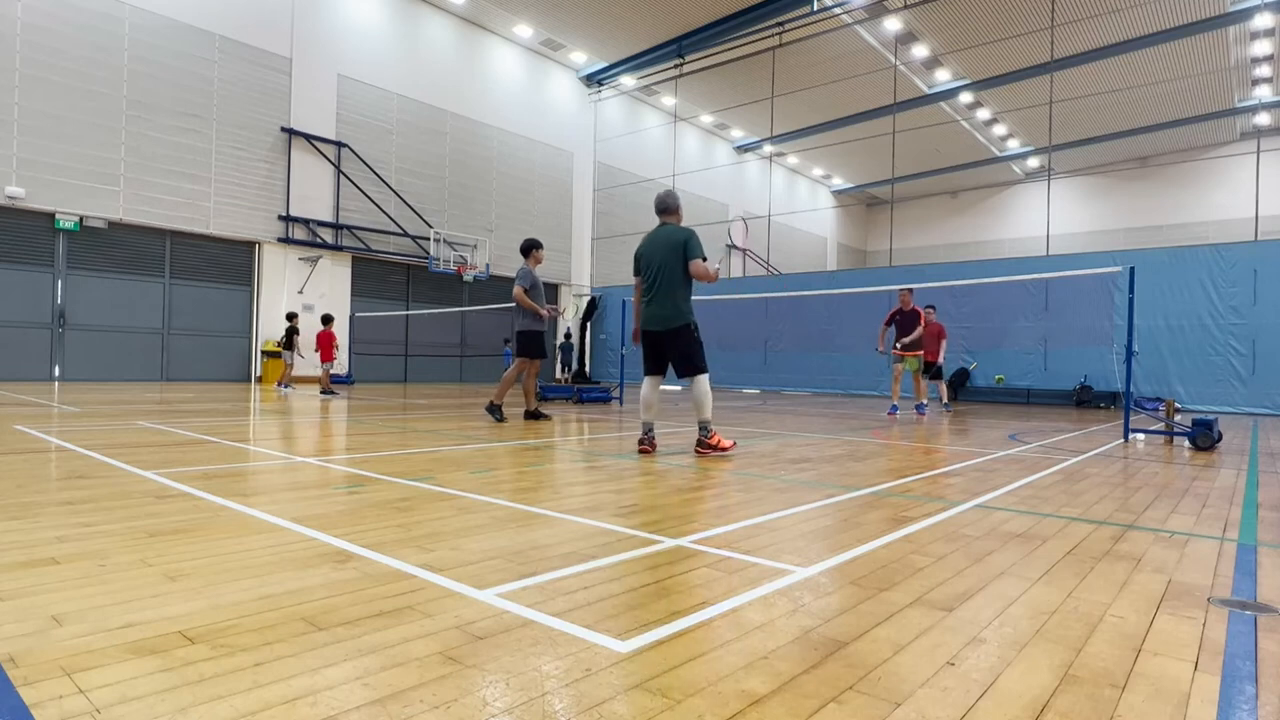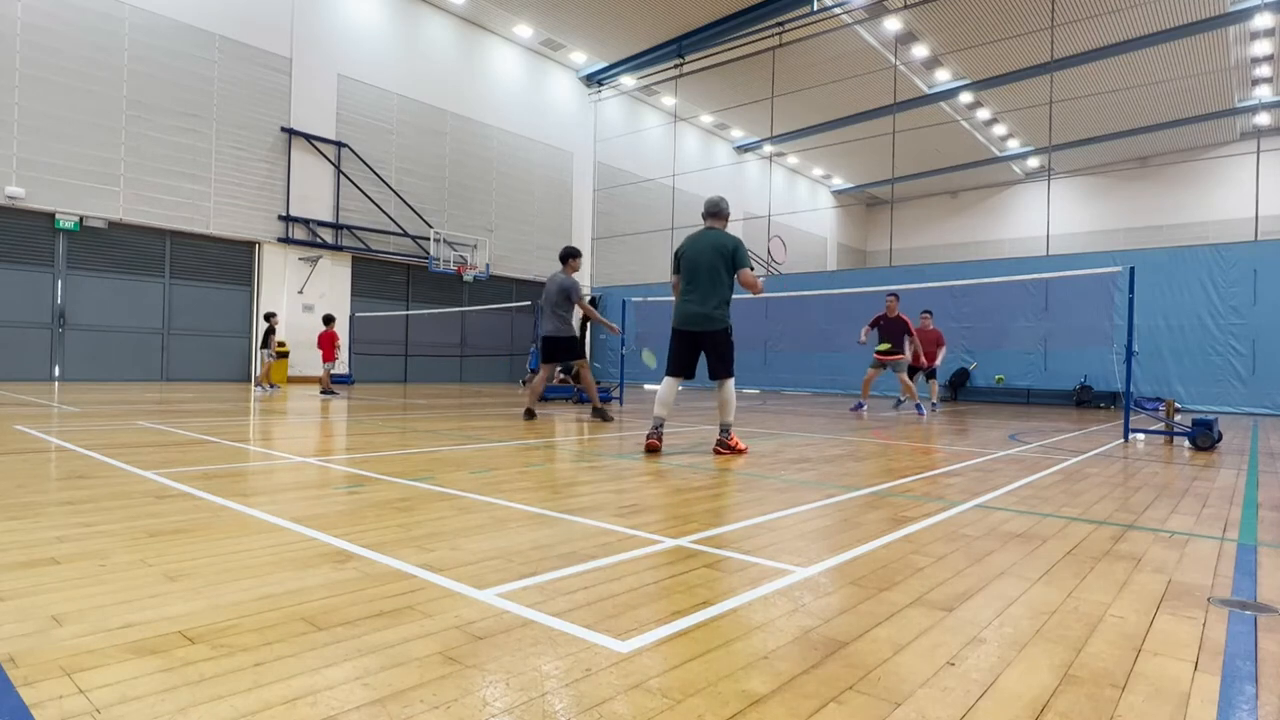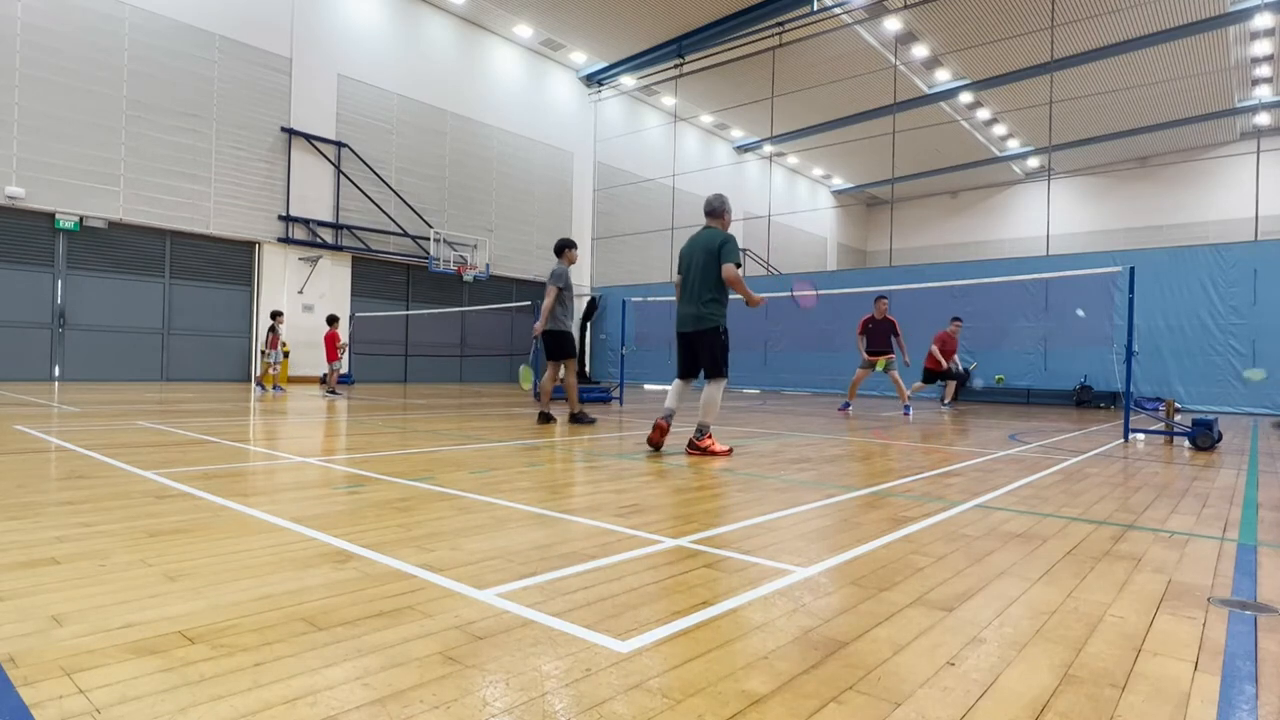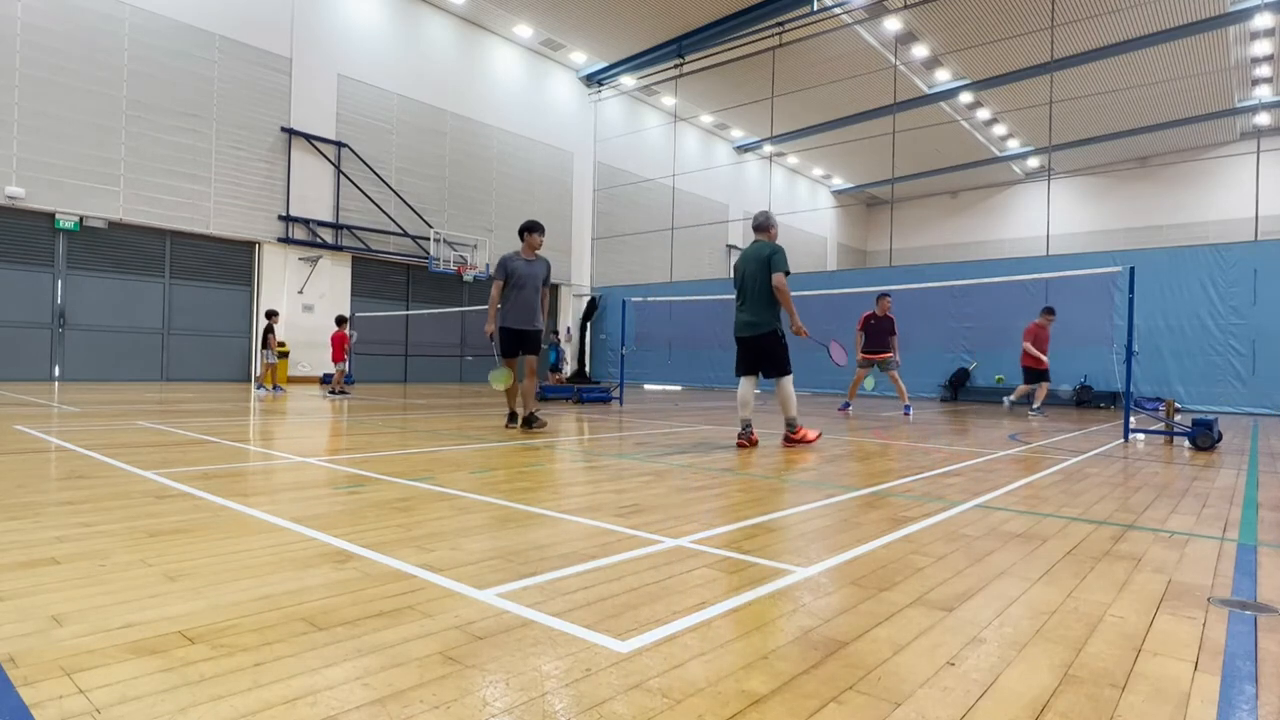
dt=1s
person 1, frame 1
left shoulder: (644, 243)
right shoulder: (686, 236)
left elbow: (638, 286)
right elbow: (697, 271)
left wrist: (637, 322)
right wrist: (712, 274)
left hip: (650, 321)
right hip: (679, 319)
left knee: (652, 377)
right knee: (698, 374)
left ankle: (646, 436)
right ankle: (706, 436)
person 1, frame 2
left shoulder: (686, 243)
right shoulder: (733, 243)
right elbow: (746, 280)
right wrist: (758, 286)
left hip: (683, 321)
right hip: (716, 322)
left knee: (672, 376)
right knee: (725, 378)
left ankle: (655, 431)
right ankle: (725, 437)
person 1, frame 3
left shoulder: (689, 243)
right shoulder: (725, 239)
right elbow: (729, 275)
right wrist: (749, 296)
left hip: (685, 320)
right hip: (710, 320)
left knee: (684, 377)
right knee: (716, 378)
left ankle: (663, 420)
right ankle: (700, 438)
person 1, frame 4
left shoulder: (742, 257)
right shoulder: (774, 250)
right elbow: (778, 284)
right wrist: (794, 318)
left hip: (742, 327)
right hip: (767, 326)
left knee: (747, 378)
right knee: (783, 377)
left ankle: (745, 431)
right ankle: (793, 430)
person 2, frame 1
left shoulder: (531, 273)
right shoulder: (526, 271)
right elbow: (517, 294)
left wrist: (545, 308)
right wrist: (539, 310)
left hip: (536, 328)
right hip: (528, 328)
left knee: (533, 369)
right knee: (520, 365)
left ankle: (531, 409)
right ankle: (495, 403)
person 2, frame 2
left shoulder: (551, 279)
right shoulder: (570, 283)
left elbow: (543, 302)
right elbow: (585, 308)
right wrist: (607, 324)
left hip: (547, 333)
right hip: (564, 334)
left knee: (544, 371)
right knee: (584, 367)
left ankle: (529, 408)
right ankle: (597, 408)
person 2, frame 3
left shoulder: (559, 271)
right shoulder: (561, 271)
right elbow: (549, 297)
right wrist: (542, 321)
left hip: (551, 329)
right hip: (559, 329)
left knee: (553, 370)
right knee: (571, 369)
left ankle: (544, 412)
right ankle: (576, 412)
person 2, frame 4
left shoulder: (544, 264)
right shoulder: (507, 260)
right elbow: (496, 291)
left wrist: (544, 322)
right wrist: (490, 320)
left hip: (533, 326)
right hip: (509, 325)
left knee: (531, 369)
right knee: (510, 370)
left ankle: (529, 415)
right ankle: (512, 413)
